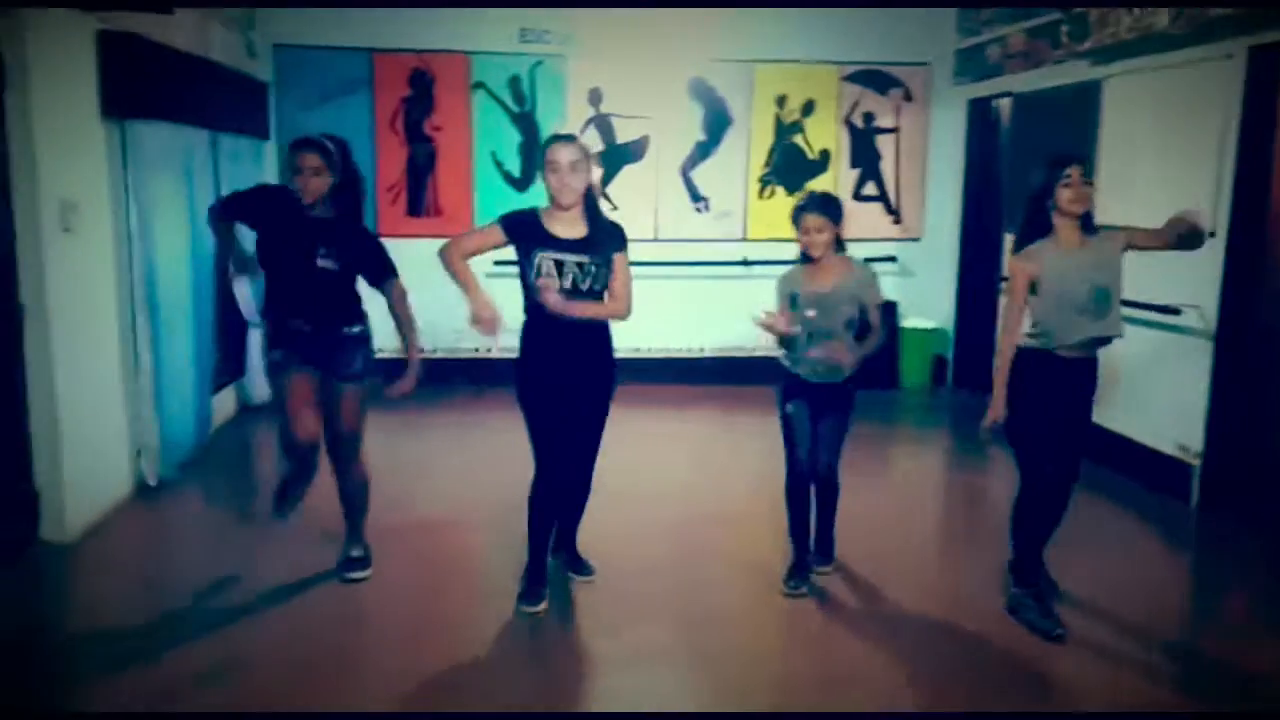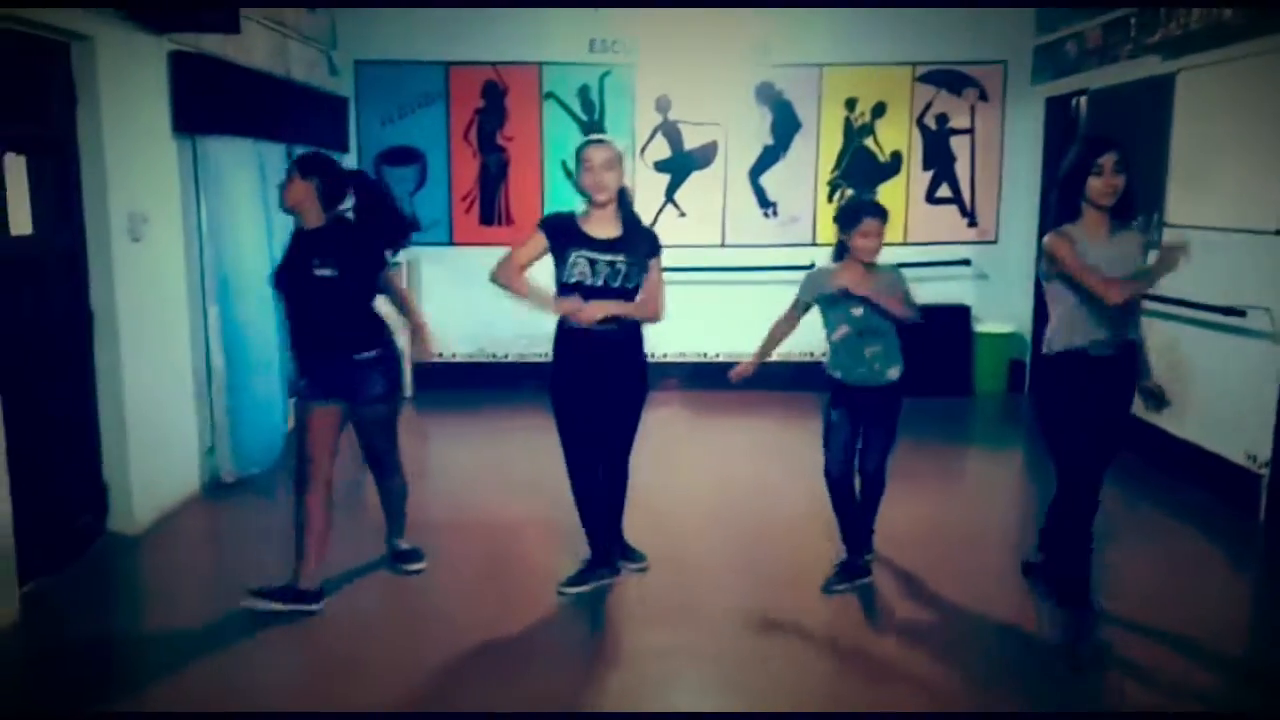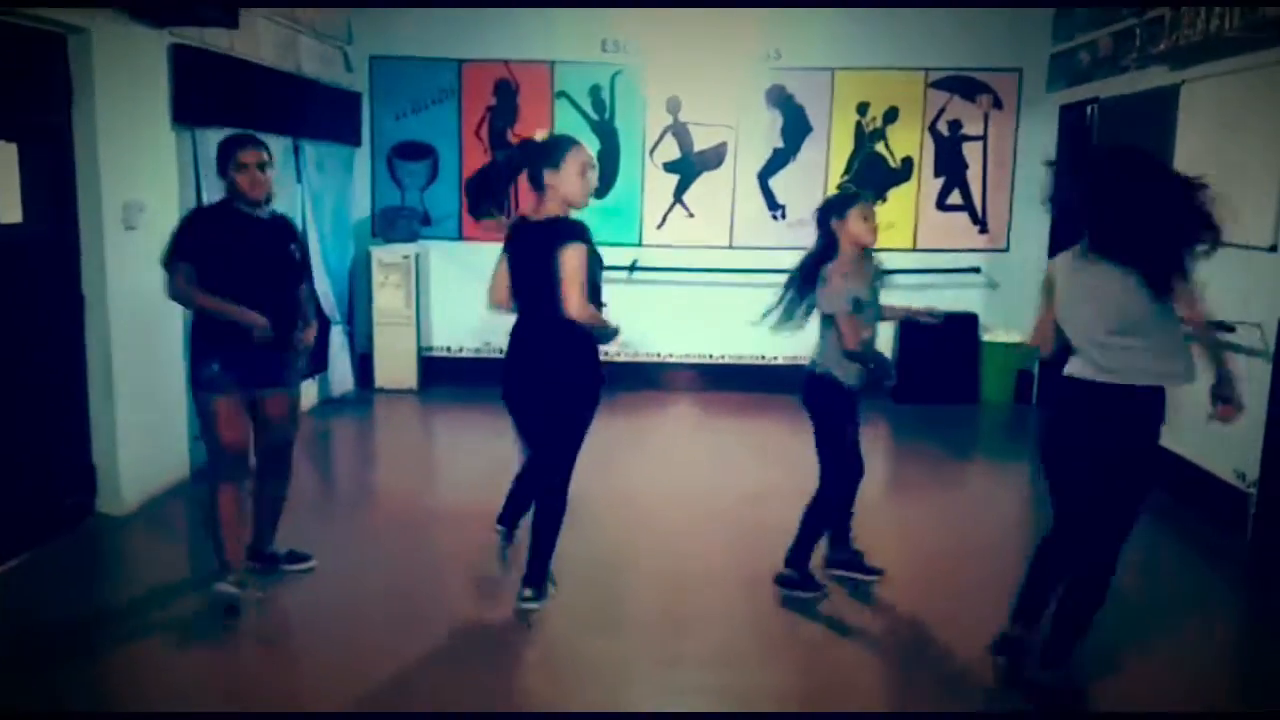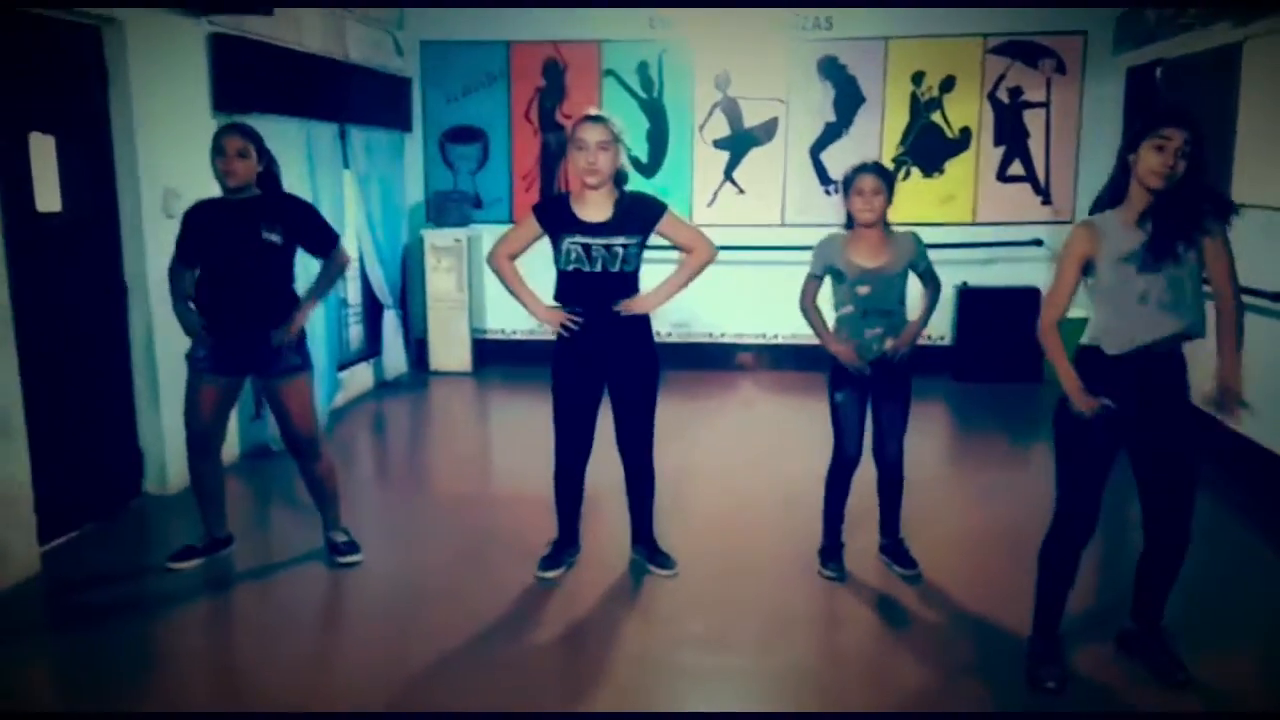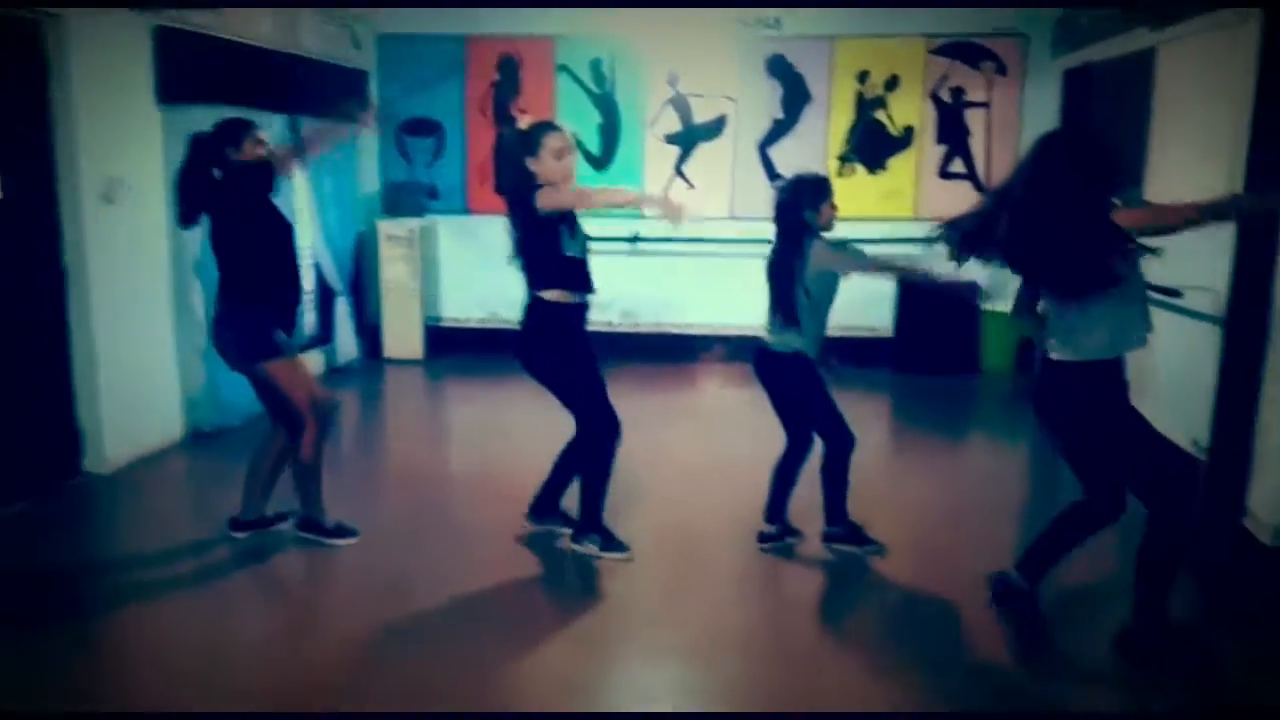
dt=1s
person 1, frame 1
left shoulder: (1111, 242)
right shoulder: (1031, 257)
left elbow: (1182, 241)
right elbow: (1009, 330)
left wrist: (1184, 228)
right wrist: (1000, 397)
left hip: (1079, 375)
right hip: (1035, 374)
left knee: (1060, 481)
right knee: (1038, 483)
left ankle: (1030, 565)
right ankle: (1022, 589)
person 1, frame 2
left shoulder: (1133, 239)
right shoulder: (1060, 241)
right elbow: (1110, 293)
left wrist: (1143, 374)
right wrist: (1161, 268)
left hip: (1113, 373)
right hip: (1066, 375)
left knee: (1080, 487)
right knee: (1080, 492)
left ankle: (1047, 563)
right ankle: (1075, 606)
person 1, frame 3
left shoulder: (1061, 266)
right shoulder: (1161, 256)
left elbow: (1043, 344)
right elbow: (1200, 326)
right wrist: (1225, 386)
left hip: (1070, 408)
right hip: (1127, 416)
left knee: (1069, 530)
right knee: (1100, 545)
left ankle: (1020, 633)
right ankle: (1046, 661)
person 1, frame 4
left shoulder: (1198, 220)
right shoulder: (1091, 232)
left elbow: (1227, 300)
right elbow: (1049, 319)
left wrist: (1229, 378)
right wrist: (1073, 389)
left hip: (1165, 382)
right hip: (1099, 380)
left knee: (1172, 522)
right knee: (1076, 518)
left ankle: (1144, 631)
right ankle: (1044, 639)
person 1, frame 5
left shoulder: (1036, 242)
right shoulder: (1107, 229)
left elbow: (1025, 309)
right elbow: (1201, 211)
right wrist: (1244, 204)
left hip: (1061, 384)
right hip: (1093, 392)
left knee: (1102, 498)
right knee: (1175, 499)
left ankle: (1019, 581)
right ankle: (1147, 627)
person 2, frame 1
left shoulder: (609, 235)
right shoulder: (523, 225)
left elbow: (620, 306)
right elbow: (451, 251)
left wrist: (567, 304)
right wrist: (477, 299)
left hip: (592, 362)
right hip: (539, 360)
left knee: (582, 464)
right knee: (551, 467)
left ankle: (565, 545)
right ankle: (535, 571)
person 2, frame 2
left shoulder: (643, 239)
right shoulder: (558, 227)
left elbow: (653, 310)
right elbow: (502, 273)
left wrist: (609, 307)
right wrist: (553, 301)
left hip: (624, 362)
right hip: (572, 361)
left knee: (614, 458)
right knee: (582, 462)
left ankle: (615, 539)
right ankle: (602, 557)
person 2, frame 3
left shoulder: (520, 233)
right shoulder: (572, 233)
left elbow: (498, 300)
right elbow: (576, 308)
right wrist: (606, 326)
left hip: (524, 366)
right hip: (566, 369)
left knee: (540, 460)
right knee: (557, 471)
left ankle: (506, 526)
right ankle: (534, 580)
person 2, frame 4
left shoulder: (641, 208)
right shoulder: (553, 210)
left elbow: (702, 248)
right elbow: (499, 255)
left wrist: (657, 296)
right wrist: (536, 307)
left hip: (631, 337)
right hip: (577, 340)
left knee: (637, 448)
right knee: (571, 449)
left ankle: (644, 541)
right ankle: (566, 542)
person 2, frame 5
left shoulder: (553, 206)
right shoulder: (532, 200)
right elbow: (581, 195)
right wrist: (647, 199)
left hip: (567, 330)
right hip: (550, 333)
left knee: (593, 426)
right knee: (603, 427)
left ankle: (545, 507)
right ankle: (588, 528)
person 3, frame 1
left shoulder: (352, 234)
right shoulder: (272, 204)
left elbow: (395, 294)
right elbow: (221, 211)
left wrist: (412, 360)
right wrist: (234, 252)
left hip: (345, 345)
right hip: (291, 343)
left knee: (346, 450)
right knee: (302, 437)
left ankle: (356, 543)
right ankle: (297, 474)
person 3, frame 2
left shoulder: (346, 235)
right shoulder: (299, 239)
left elbow: (391, 281)
left wrist: (418, 328)
left hip: (368, 365)
right hip: (318, 372)
left knee: (384, 461)
right knee: (311, 472)
left ankle: (398, 541)
right ankle: (305, 585)
person 3, frame 3
left shoulder: (284, 228)
right shoulder: (207, 223)
left elbow: (301, 288)
right elbow: (180, 287)
left wrist: (309, 324)
right wrist: (245, 316)
left hip: (277, 358)
right hip: (221, 358)
left knee: (276, 456)
right knee: (230, 463)
left ankle: (262, 547)
right ankle: (231, 572)
person 3, frame 4
left shoulder: (286, 209)
right shoulder: (201, 216)
left elbow: (338, 258)
right elbow: (182, 270)
left wrist: (304, 309)
right wrist: (181, 307)
left hip: (276, 344)
right hip: (215, 344)
left knee: (305, 444)
right knee: (200, 443)
left ankle: (335, 530)
right ankle: (217, 535)
person 3, frame 5
left shoulder: (240, 198)
right shoulder: (236, 189)
right elbow: (289, 156)
right wrist: (350, 124)
left hip: (259, 326)
right hip: (251, 327)
left knee: (288, 425)
right knee: (315, 415)
left ankle: (250, 515)
right ankle: (312, 519)
person 4, frame 1
left shoulder: (859, 276)
right shoulder: (789, 279)
left elbow: (877, 330)
right elbow: (779, 329)
left wrist: (855, 351)
right wrist: (776, 327)
left hip: (836, 385)
right hip: (797, 383)
left knee: (824, 467)
right knee: (799, 467)
left ankle: (824, 545)
right ankle: (800, 557)
person 4, frame 2
left shoulder: (890, 276)
right shoulder: (820, 279)
left elbow: (913, 317)
right elbow: (787, 322)
left wrist: (871, 293)
right wrist: (754, 361)
left hip: (885, 389)
right hip: (843, 389)
left knee: (873, 473)
right knee: (837, 473)
left ankle: (864, 536)
right ankle: (856, 559)
person 4, frame 3
left shoulder: (865, 269)
right shoulder: (833, 278)
right elbow: (851, 343)
left wrist: (910, 313)
right wrist: (882, 362)
left hip: (842, 389)
right hip: (829, 391)
left knee: (849, 472)
right knee: (836, 480)
left ankle: (839, 552)
right ankle: (792, 570)
person 4, frame 4
left shoulder: (908, 245)
right shoulder: (831, 247)
left elbow: (933, 287)
right elbow: (807, 299)
left wrist: (917, 327)
right wrist: (830, 341)
left hip: (893, 364)
right hip: (849, 366)
left knee: (891, 456)
right knee: (846, 455)
left ankle: (891, 541)
right ankle: (831, 543)
person 4, frame 5
left shoulder: (788, 251)
right shoulder: (827, 254)
right elbow: (887, 266)
right wrist: (931, 277)
left hip: (772, 358)
right hip: (793, 365)
left knee: (801, 441)
right knee: (839, 439)
left ankle: (774, 526)
right ankle: (837, 527)
